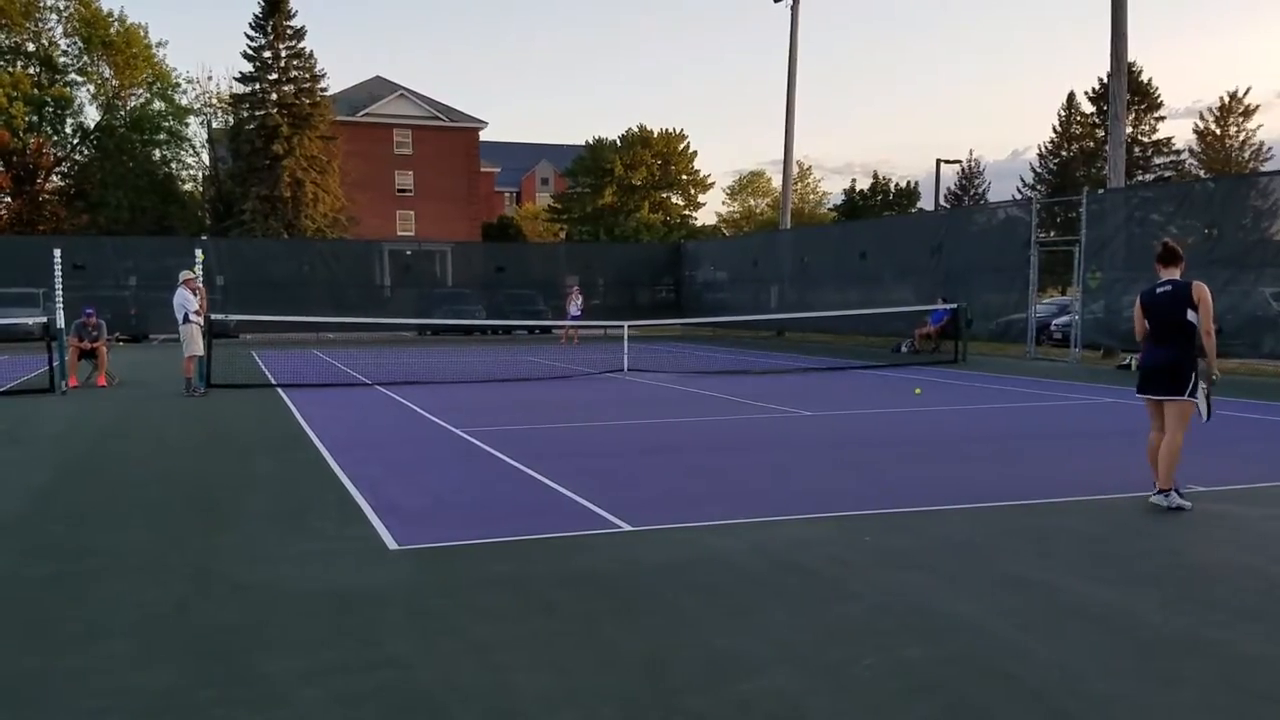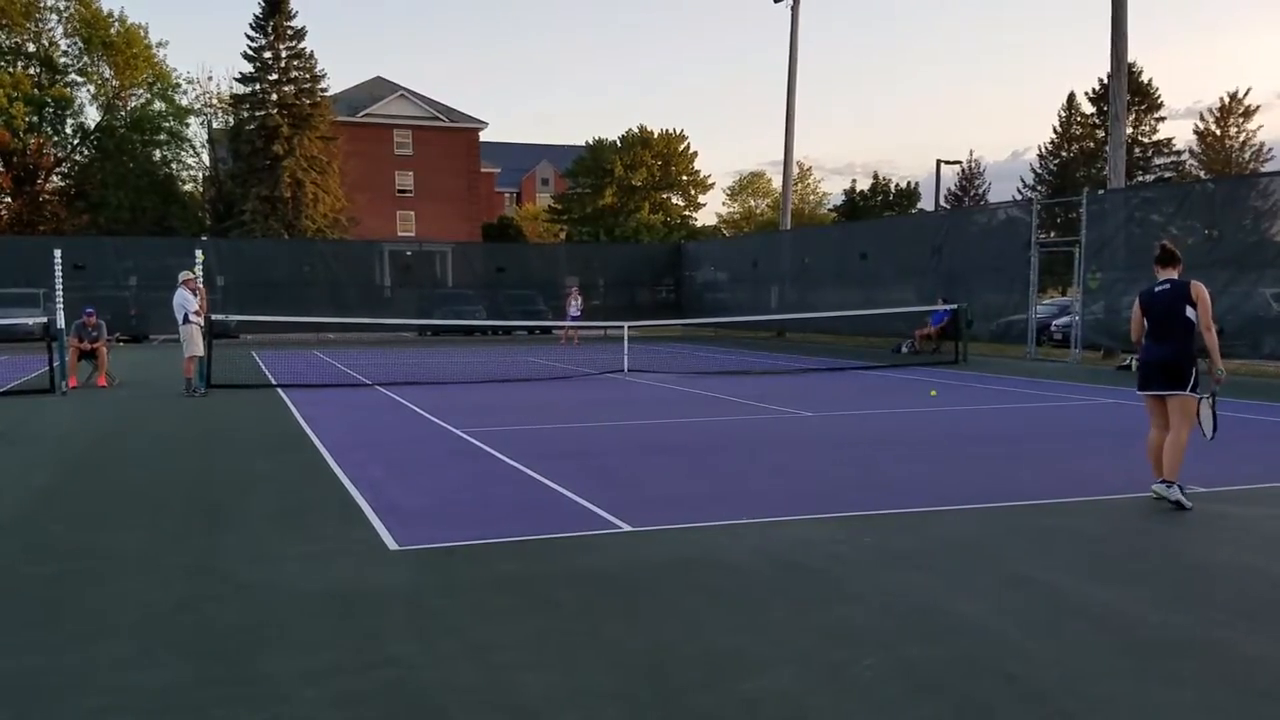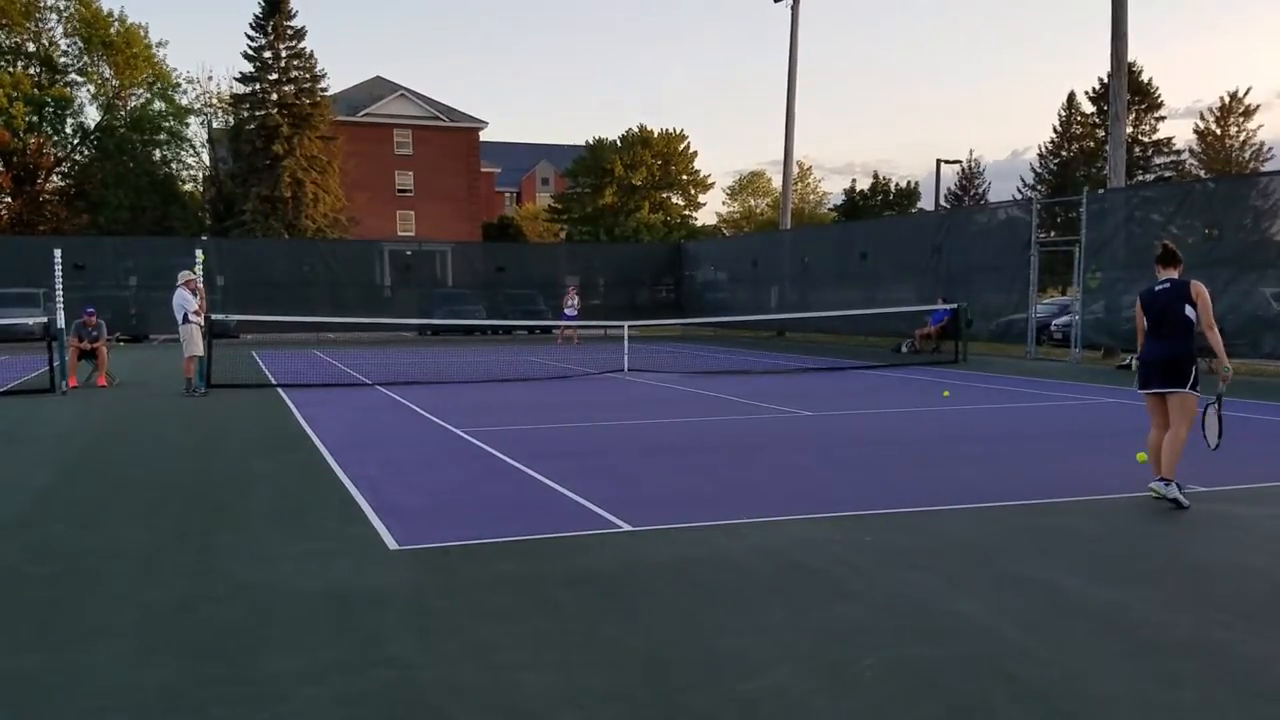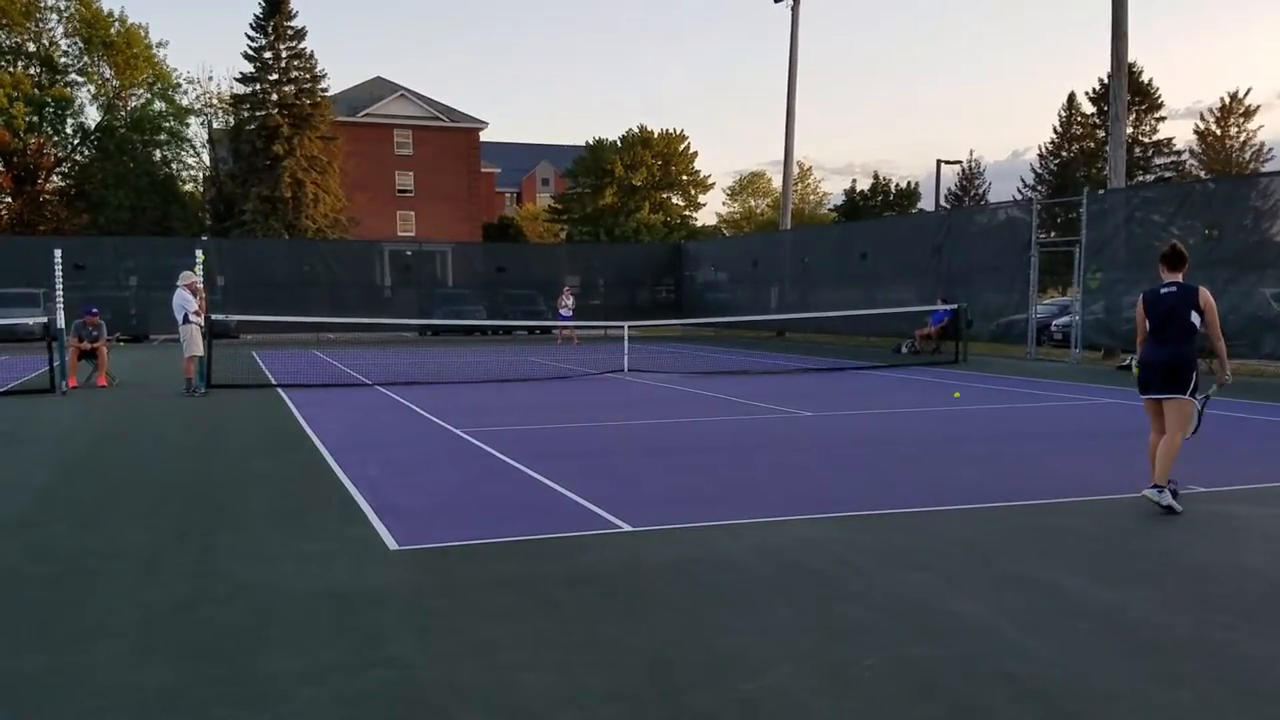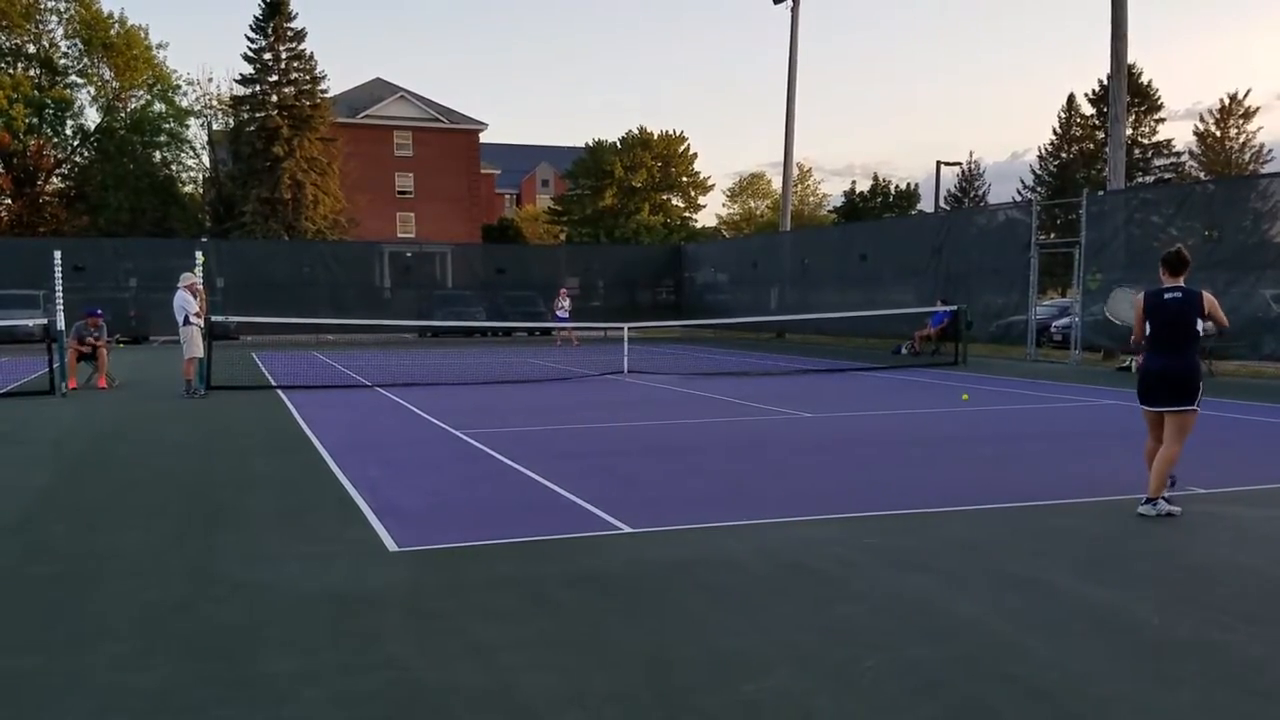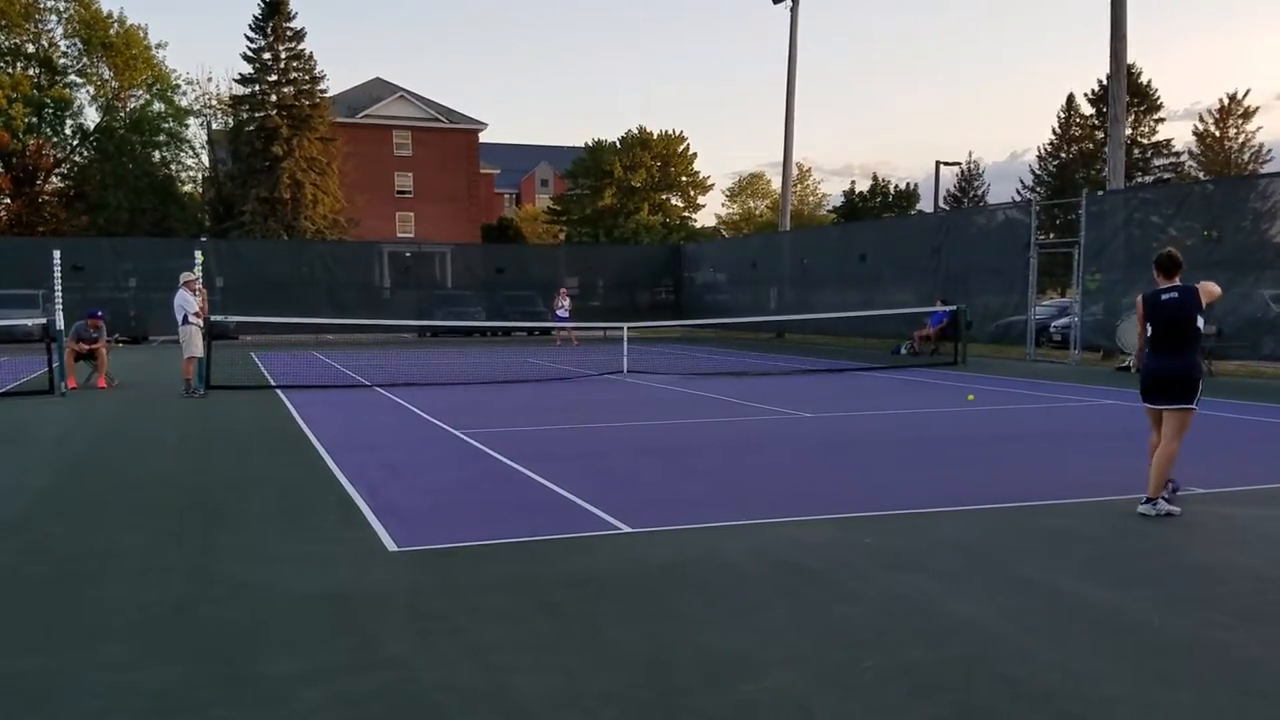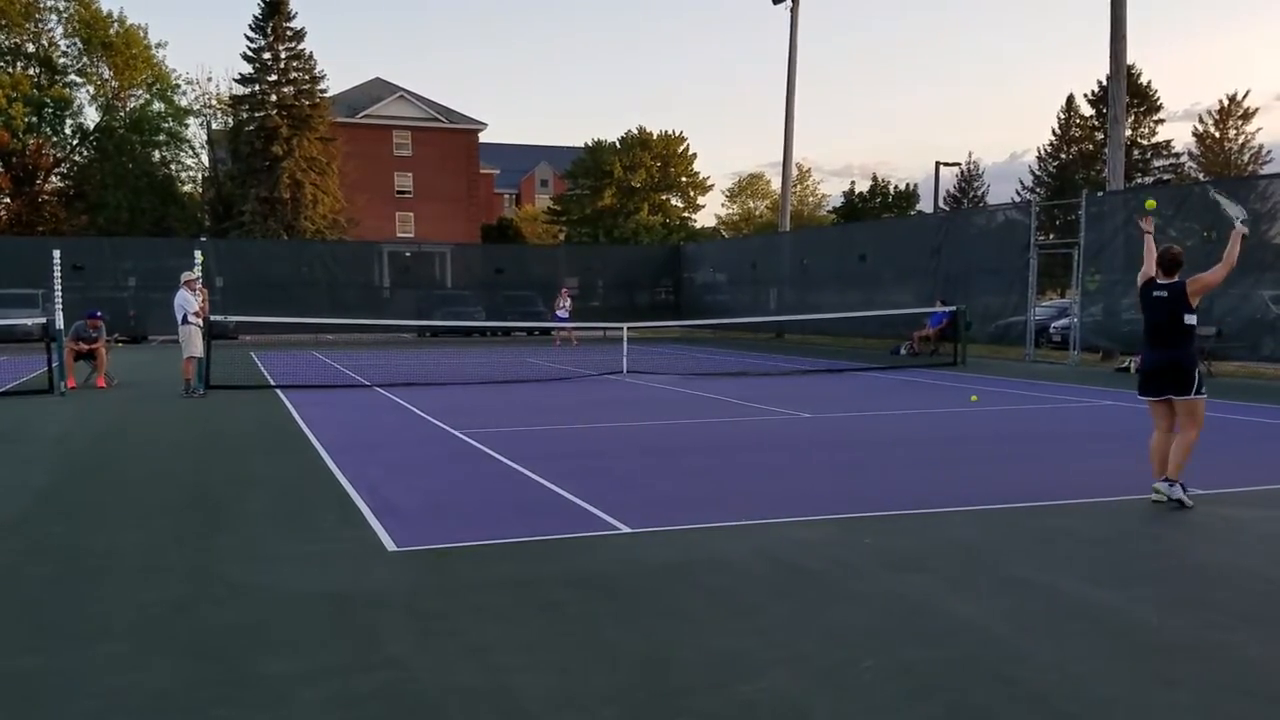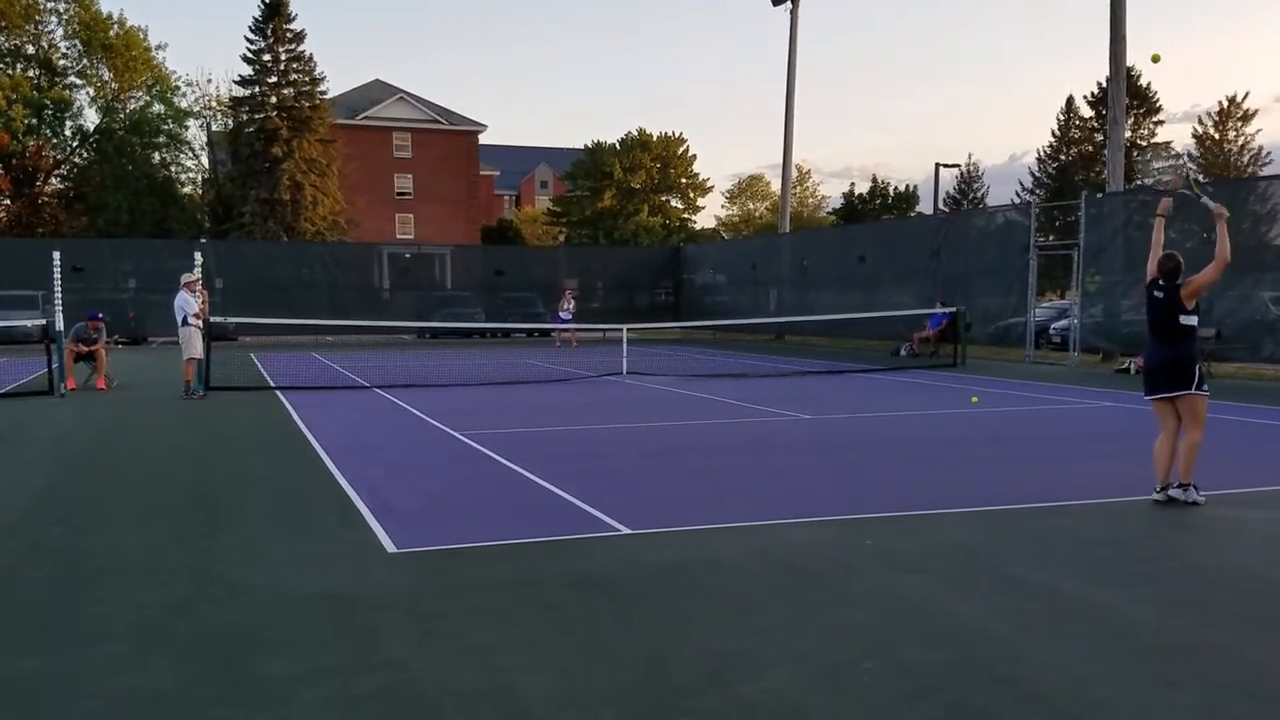
dt=0.4s
person 1, frame 1
left shoulder: (1145, 296)
right shoulder: (1197, 289)
left elbow: (1140, 336)
right elbow: (1207, 331)
right wrist: (1211, 368)
left hip: (1150, 365)
right hip: (1180, 367)
left knee: (1158, 430)
right knee: (1175, 432)
left ankle: (1161, 483)
right ankle: (1164, 491)
person 1, frame 2
left shoulder: (1143, 297)
right shoulder: (1195, 288)
left elbow: (1136, 337)
right elbow: (1207, 328)
right wrist: (1217, 364)
left hip: (1150, 363)
right hip: (1180, 363)
left knee: (1158, 427)
right knee: (1180, 428)
left ankle: (1160, 481)
right ankle: (1169, 483)
person 1, frame 3
left shoulder: (1143, 297)
right shoulder: (1194, 288)
right elbow: (1209, 327)
right wrist: (1223, 361)
left hip: (1150, 361)
right hip: (1180, 362)
left knee: (1158, 426)
right knee: (1179, 426)
left ankle: (1160, 480)
right ankle: (1166, 480)
person 1, frame 4
left shoulder: (1145, 298)
right shoulder: (1200, 294)
right elbow: (1216, 336)
right wrist: (1224, 369)
left hip: (1150, 365)
right hip: (1180, 368)
left knee: (1157, 431)
right knee: (1174, 433)
left ankle: (1160, 483)
right ankle: (1158, 486)
person 1, frame 5
left shoulder: (1144, 299)
right shoulder: (1203, 299)
right elbow: (1223, 325)
left wrist: (1140, 342)
left hip: (1151, 374)
right hip: (1184, 376)
left knee: (1155, 438)
right knee: (1173, 443)
left ankle: (1157, 481)
right ankle: (1152, 500)
person 1, frame 6
left shoulder: (1144, 301)
right shoulder: (1199, 292)
right elbow: (1217, 291)
left wrist: (1139, 356)
left hip: (1153, 373)
right hip: (1185, 374)
left knee: (1158, 434)
right knee: (1171, 440)
left ankle: (1161, 484)
right ankle: (1152, 499)
person 1, frame 7
left shoulder: (1145, 287)
right shoulder: (1189, 290)
left elbow: (1149, 262)
right elbow: (1226, 265)
left wrist: (1148, 234)
right wrist: (1237, 235)
left hip: (1151, 366)
right hip: (1181, 368)
left knee: (1162, 429)
right knee: (1189, 428)
left ankle: (1161, 486)
right ankle: (1171, 481)
person 1, frame 8
left shoulder: (1152, 286)
right shoulder: (1186, 291)
left elbow: (1155, 249)
right elbow: (1222, 261)
left wrist: (1160, 216)
right wrist: (1221, 222)
left hip: (1154, 365)
right hip: (1183, 367)
left knee: (1168, 429)
right knee: (1193, 428)
left ankle: (1161, 487)
right ankle: (1184, 486)
